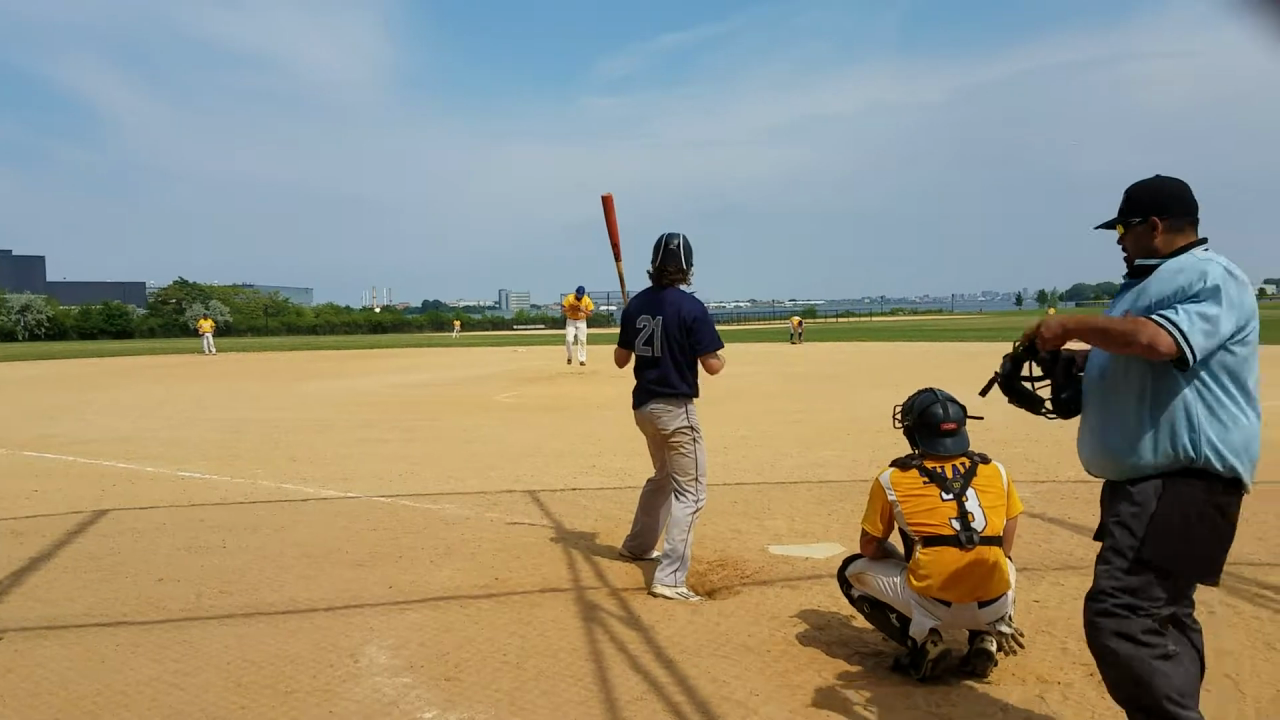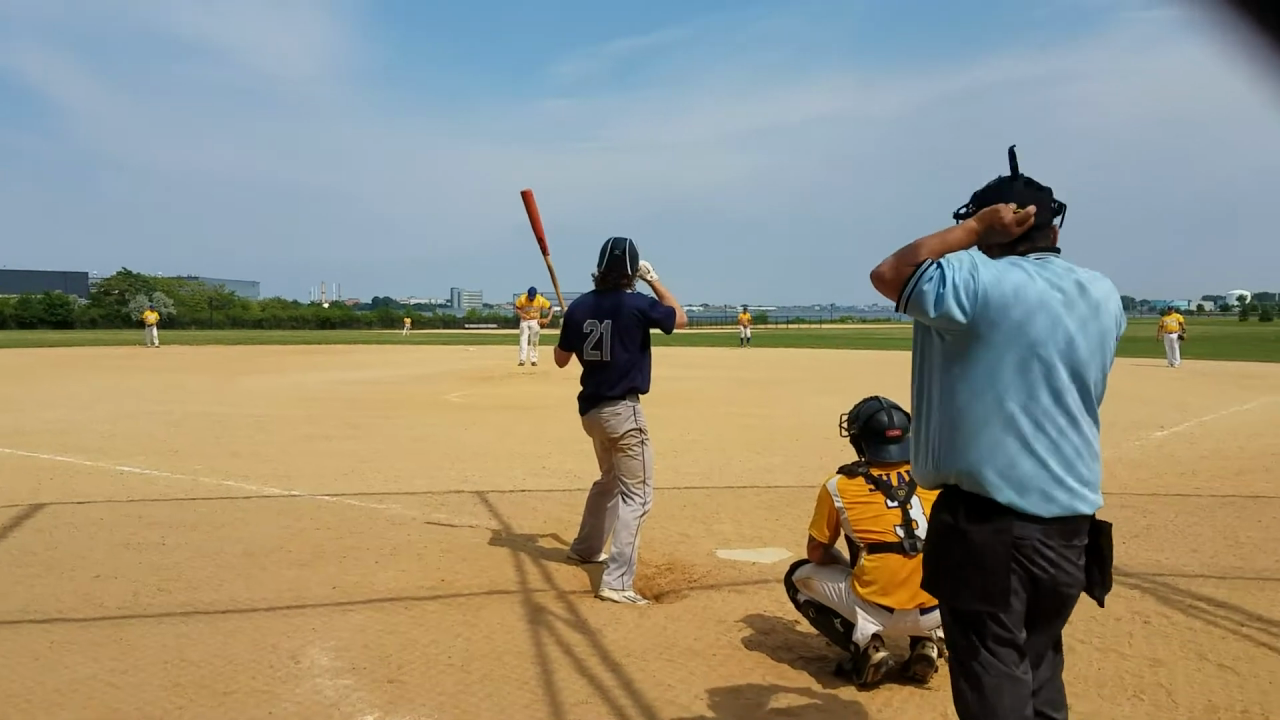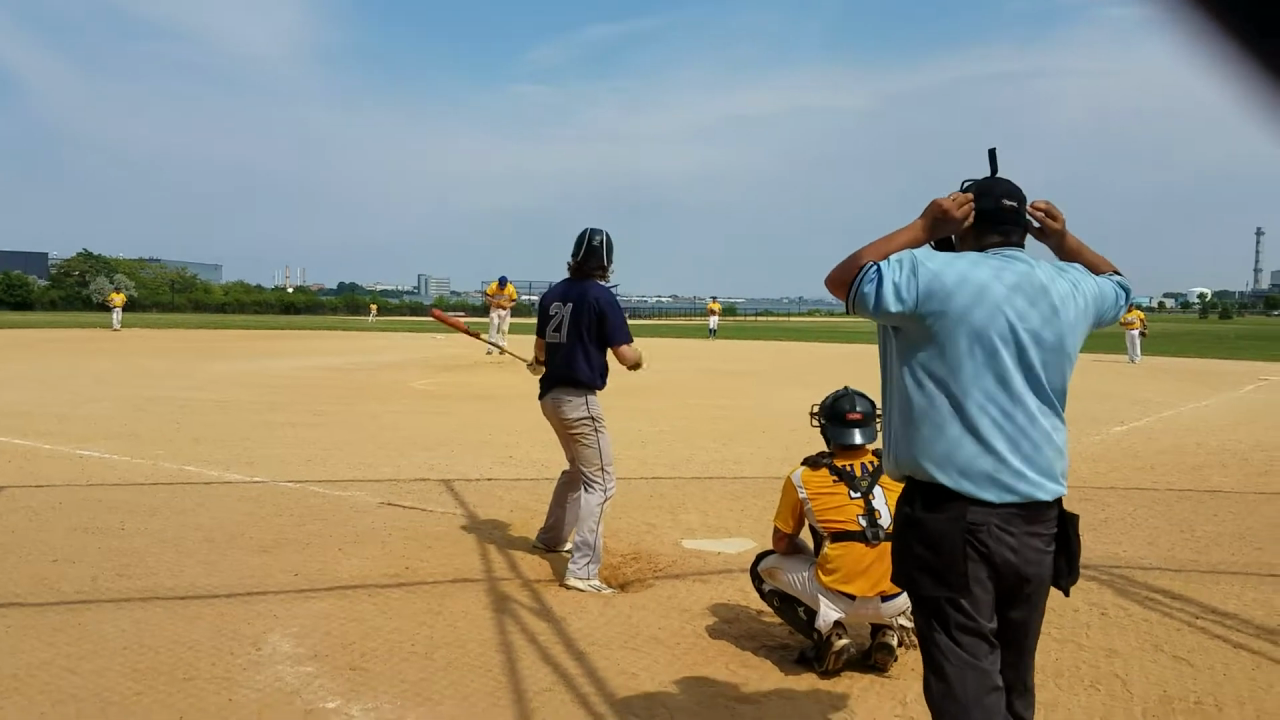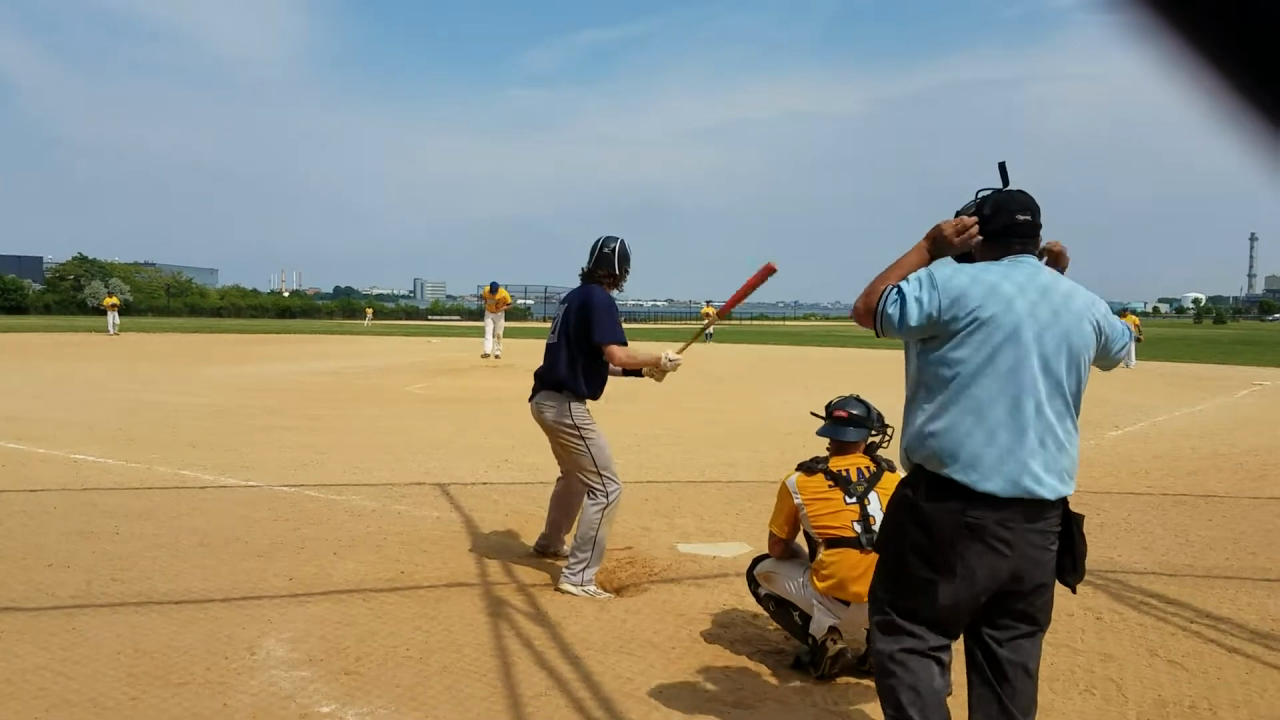
dt=0.7s
person 1, frame 1
left shoulder: (1213, 280)
right shoulder: (1144, 282)
left elbow: (1156, 343)
left wrist: (1072, 324)
right wrist: (1073, 358)
left hip: (1184, 487)
right hip: (1137, 485)
left knee: (1117, 614)
right knee: (1158, 618)
person 1, frame 2
left shoulder: (976, 280)
right shoulder: (1102, 293)
left elbow: (887, 275)
left wrist: (971, 231)
left hip: (985, 519)
right hip: (1069, 518)
left knee: (992, 672)
right knee: (1038, 663)
person 1, frame 3
left shoulder: (931, 275)
right shoulder: (1069, 288)
left elbow: (841, 281)
right elbow: (1117, 288)
left wrist: (923, 228)
right wrist: (1063, 241)
left hip: (950, 510)
right hip: (1036, 510)
left knee: (962, 661)
right knee: (1013, 656)
person 1, frame 4
left shoulder: (957, 284)
right shoulder: (1085, 305)
left elbow: (869, 313)
right elbow: (1116, 345)
left wrist: (927, 250)
left hip: (950, 507)
right hip: (1038, 515)
left knee: (908, 636)
right knee: (1012, 651)
person 2, frame 1
left shoulder: (636, 305)
right shoulder: (690, 307)
left elbow: (620, 360)
right elbow: (712, 365)
right wrist: (718, 357)
left hip: (644, 406)
right hip: (676, 408)
left knee: (663, 476)
right knee: (689, 493)
left ankle: (638, 545)
right ankle: (669, 578)
person 2, frame 2
left shoulder: (579, 307)
right shoulder: (637, 305)
left elbow: (561, 359)
right elbow: (680, 318)
right wrist: (653, 279)
left hip: (591, 408)
right hip: (622, 410)
left knee: (610, 479)
right knee: (636, 494)
left ankle: (585, 548)
right ankle: (617, 582)
person 2, frame 3
left shoulder: (553, 294)
right shoulder: (601, 297)
left elbow: (540, 346)
right elbow: (626, 355)
left wrist: (537, 363)
right wrist: (639, 361)
left hip: (552, 395)
right hip: (579, 398)
left knee: (578, 469)
right knee: (599, 482)
left ankle: (552, 537)
right ankle: (582, 570)
person 2, frame 4
left shoulder: (574, 297)
right shoulder: (598, 299)
right elbow: (616, 356)
left wrist: (645, 366)
right wrist: (656, 361)
left hip: (547, 399)
right hip: (566, 405)
left knee: (575, 474)
right knee: (605, 487)
left ankle: (551, 542)
right ankle: (577, 577)
person 3, frame 1
left shoulder: (892, 479)
right shoulder: (996, 471)
left elbow: (870, 548)
right elbow: (1004, 549)
left hip: (933, 605)
right hip: (993, 606)
left knee: (853, 571)
left ankle: (923, 640)
right ankle: (986, 637)
person 3, frame 2
left shoulder: (839, 486)
left elbow: (817, 553)
left hip: (876, 611)
right hip: (934, 612)
left knee: (799, 576)
left ankle: (865, 647)
right ankle: (925, 642)
person 3, frame 3
left shoulder: (804, 477)
left elbow: (781, 544)
left hip: (839, 598)
right hip: (896, 601)
left knee: (764, 567)
left ankle: (828, 635)
right ankle: (887, 631)
person 3, frame 4
left shoulder: (799, 481)
right shoulder: (894, 477)
left elbow: (777, 548)
left hip: (834, 605)
left knee: (761, 570)
left ankle: (824, 641)
